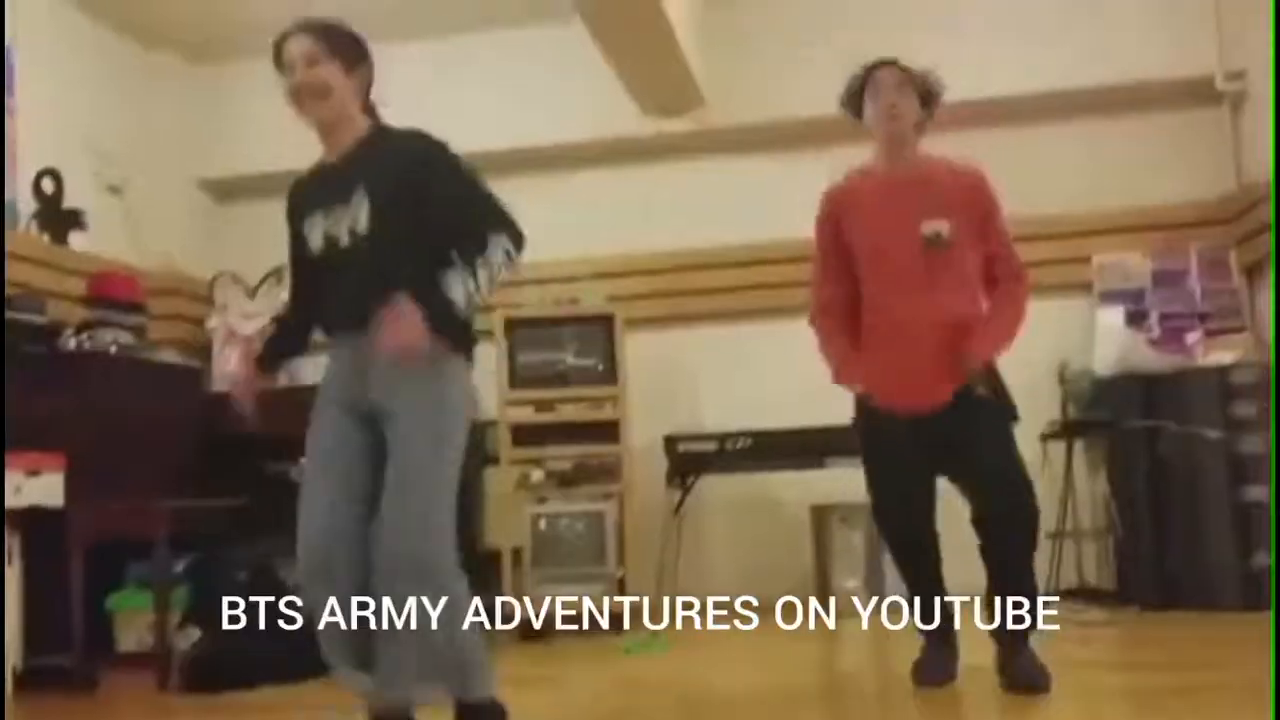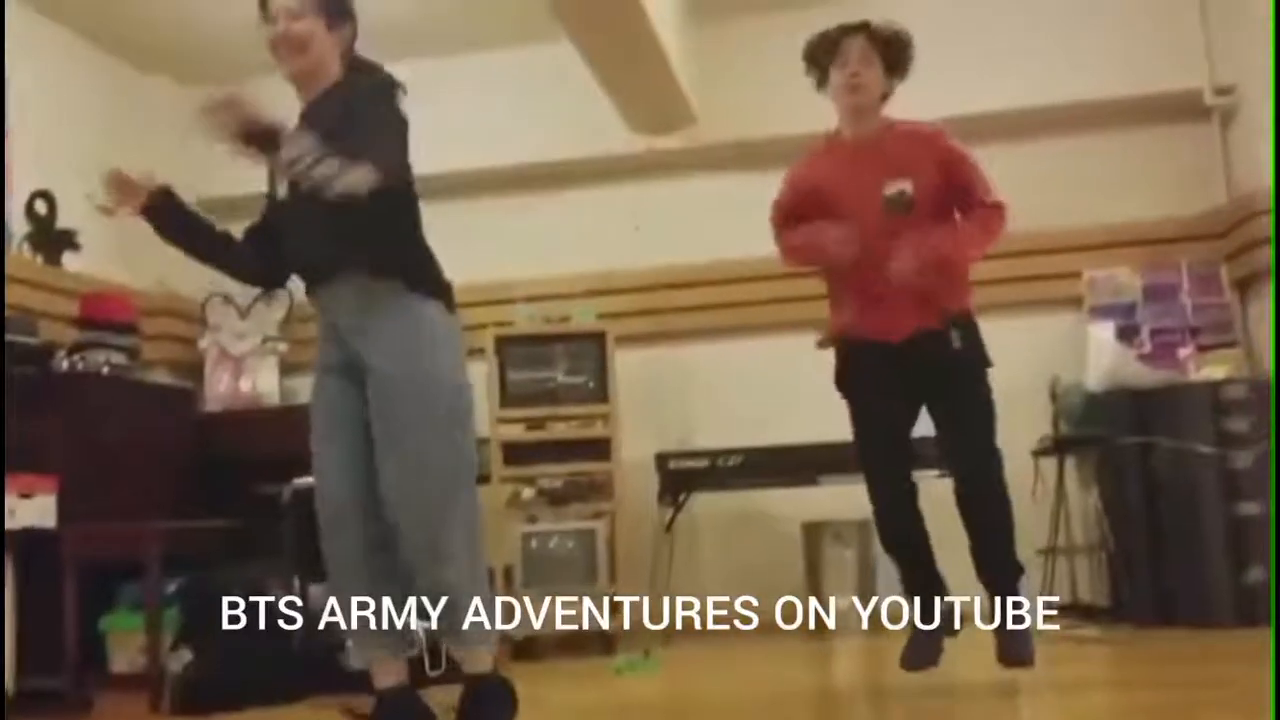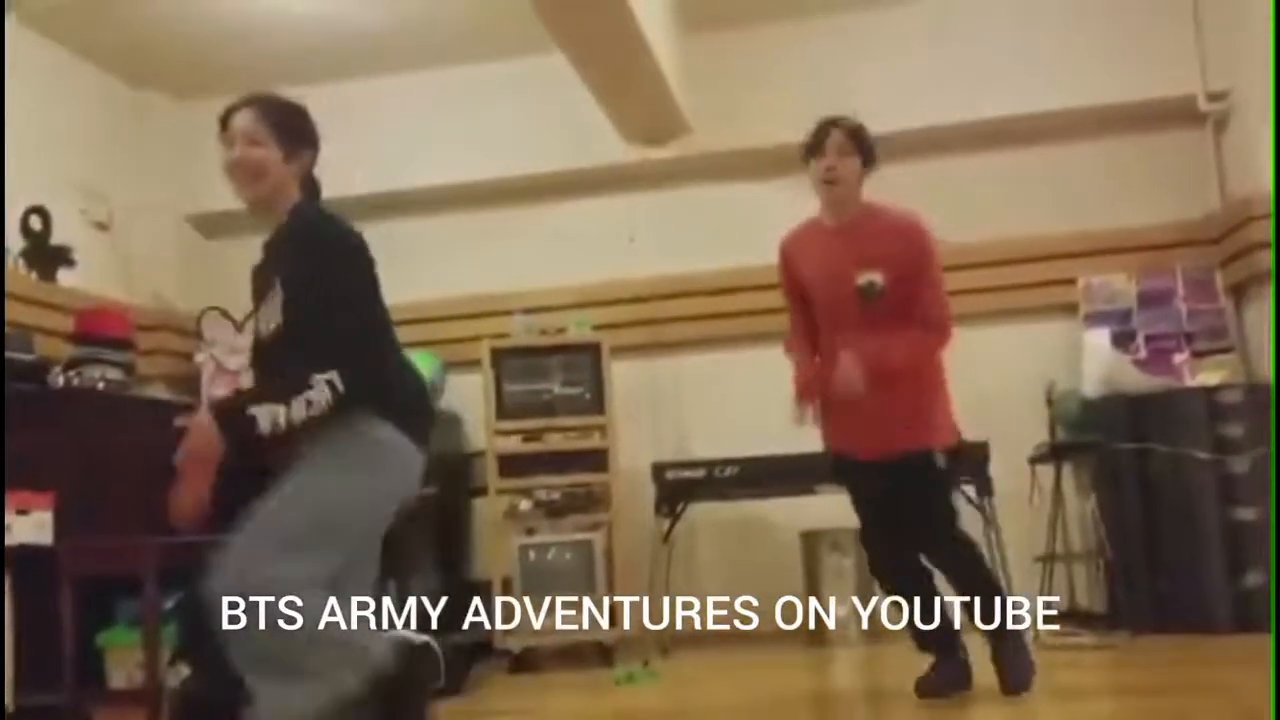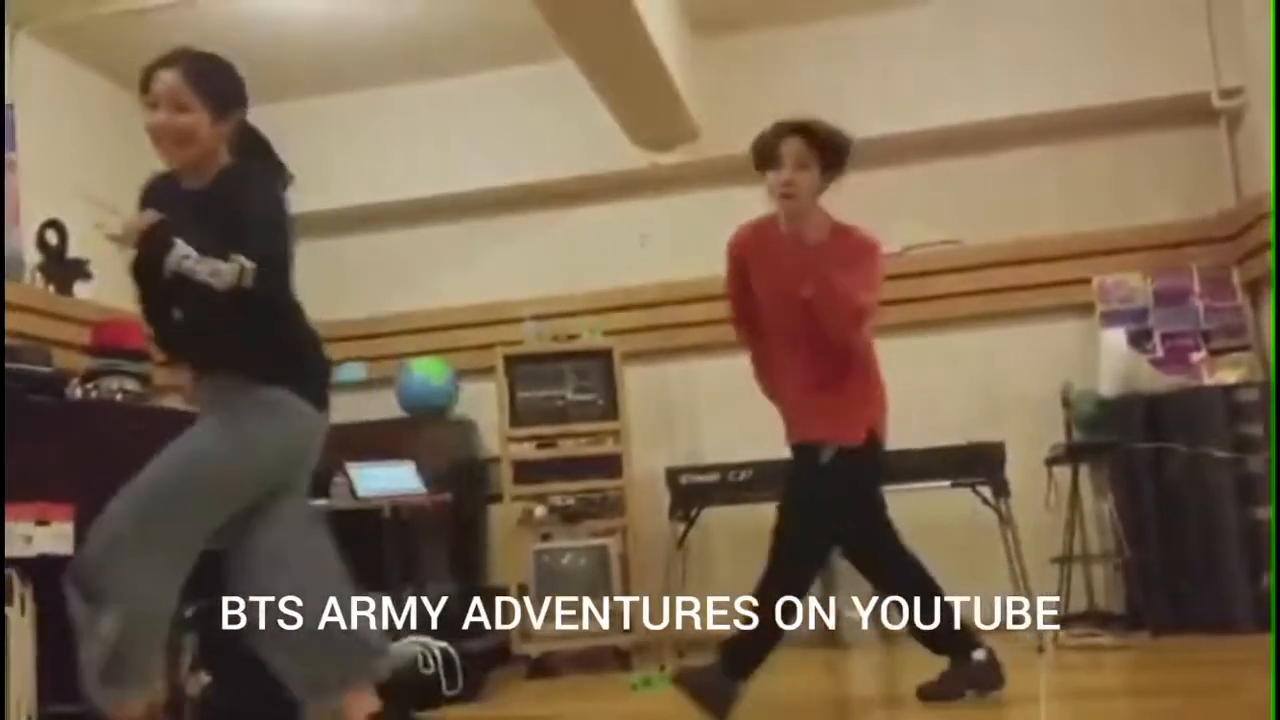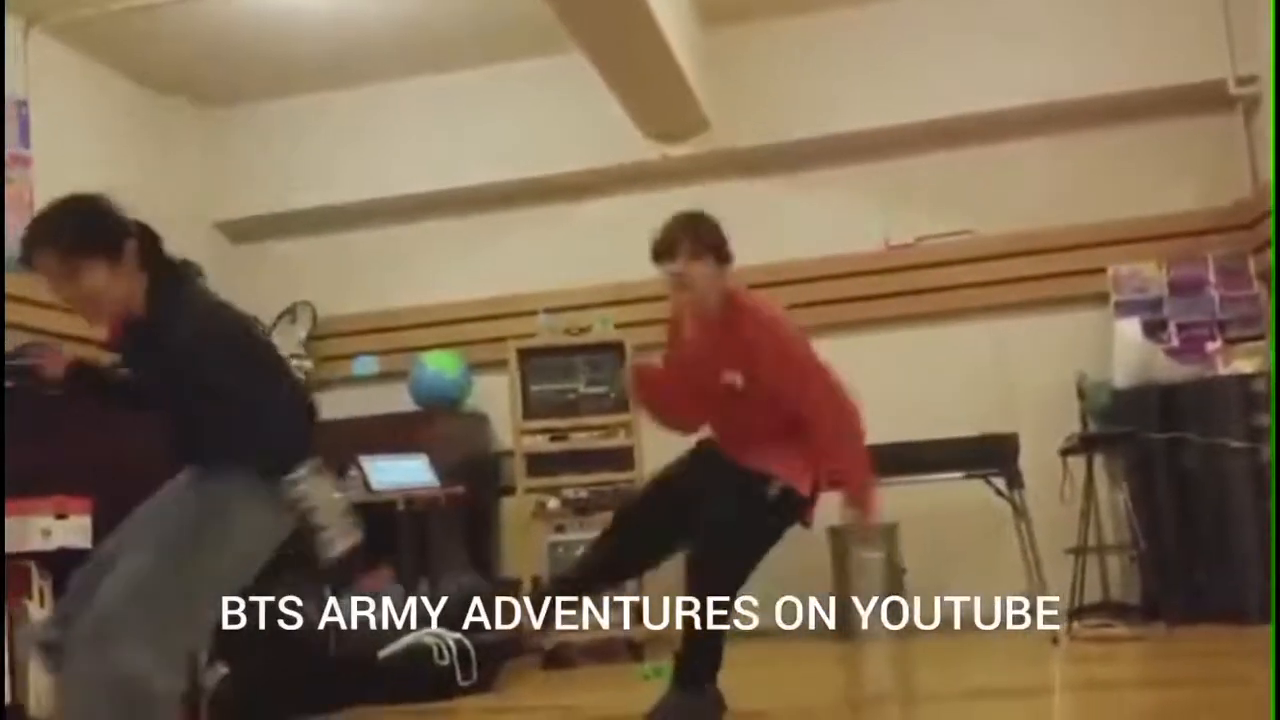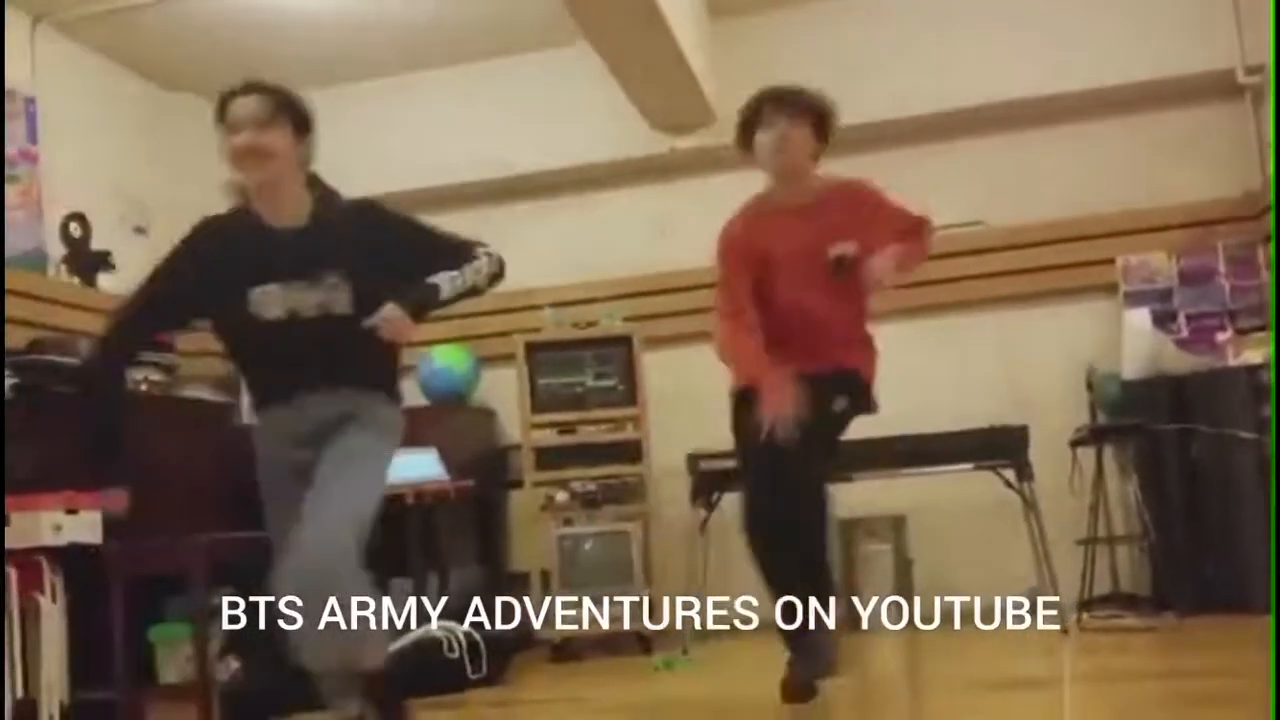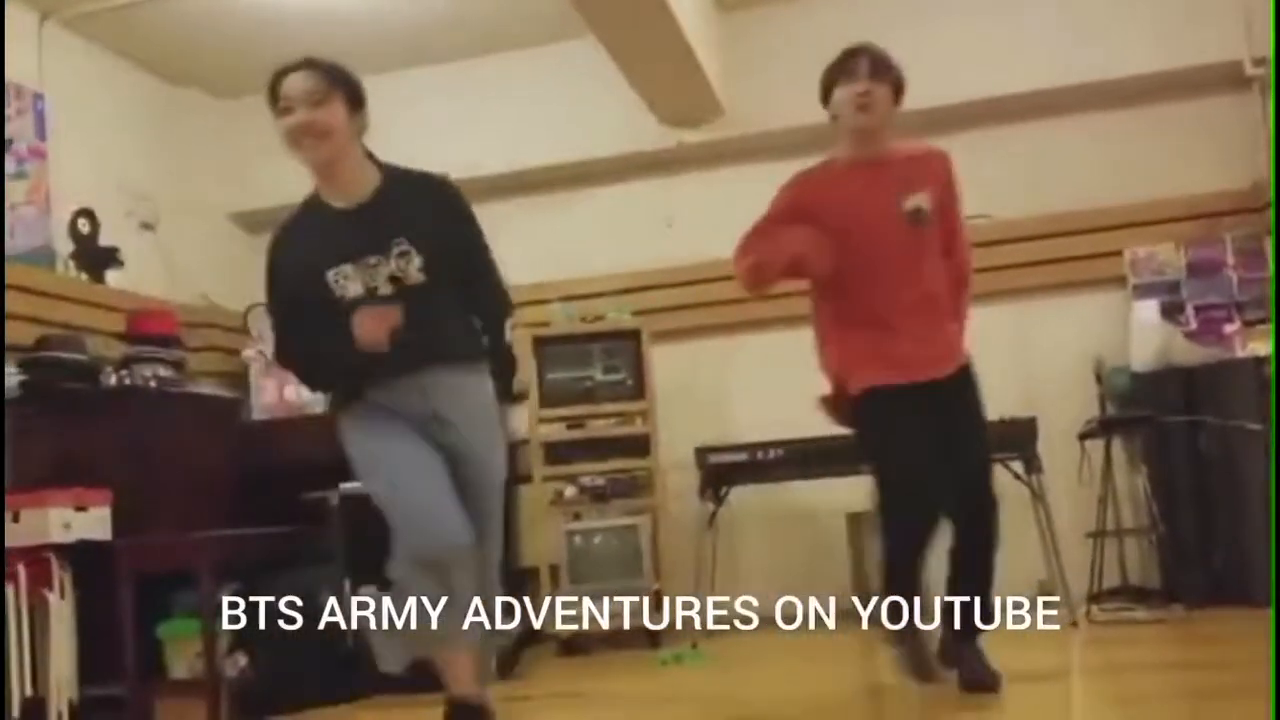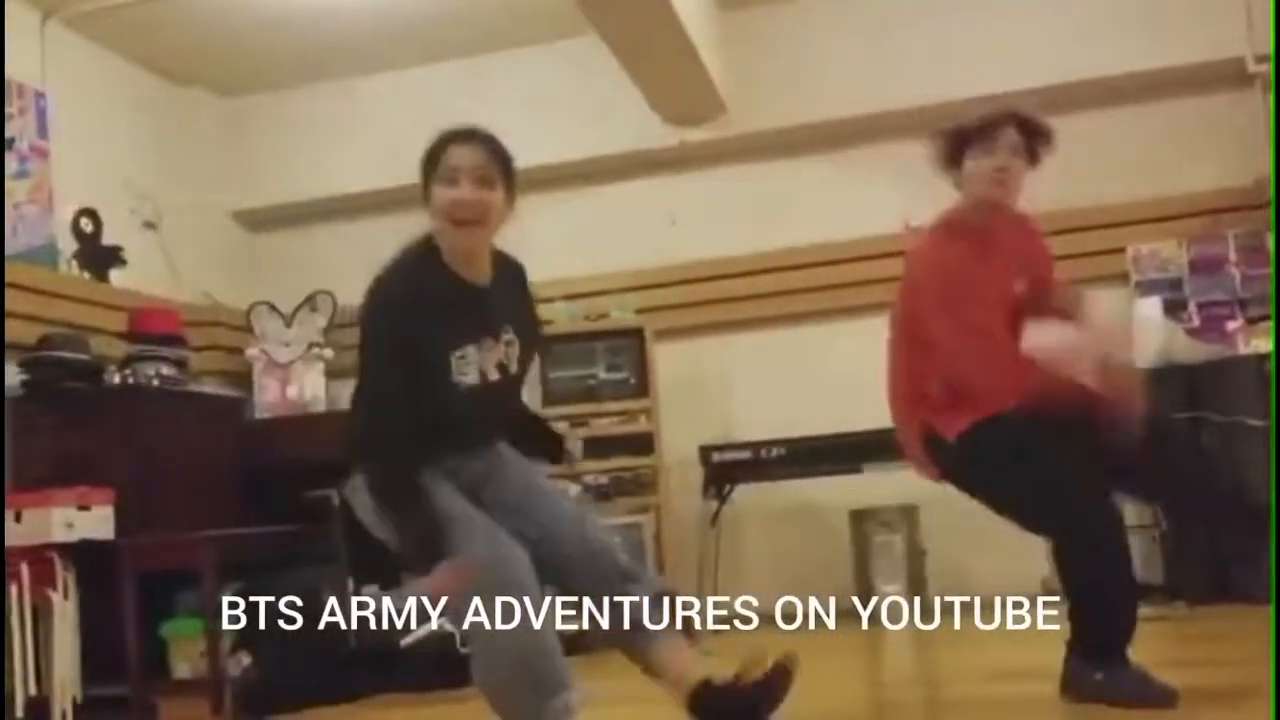
dt=0.3s
person 1, frame 1
left shoulder: (413, 156)
right shoulder: (305, 193)
left elbow: (503, 239)
left wrist: (436, 309)
right wrist: (262, 363)
left hip: (420, 372)
right hip: (346, 377)
left knee: (415, 553)
right knee: (325, 557)
person 1, frame 2
left shoulder: (366, 105)
right shoulder: (300, 136)
left elbow: (368, 178)
right elbow: (263, 265)
left wrist: (261, 130)
right wrist: (159, 205)
left hip: (401, 316)
right hip: (339, 329)
left knee: (427, 511)
right knee: (347, 521)
person 1, frame 3
left shoulder: (325, 242)
right shoulder: (272, 263)
left elbow: (344, 371)
right elbow: (279, 374)
left wrist: (229, 426)
right wrist: (213, 440)
left hip: (369, 436)
right hip: (320, 445)
left knee: (241, 585)
right knee: (314, 632)
person 1, frame 4
left shoulder: (249, 194)
right shoulder: (165, 194)
left elbow: (250, 277)
left wrist: (162, 243)
left hip: (273, 401)
right hip: (240, 397)
left knee: (121, 546)
right knee: (274, 578)
person 1, frame 5
left shoulder: (196, 329)
right shoulder: (142, 321)
left elbow: (295, 432)
right wrist: (73, 376)
left hip: (261, 484)
right hip: (216, 476)
left knee: (132, 632)
right knee: (89, 613)
person 1, frame 6
left shoulder: (361, 228)
right shoulder: (213, 248)
left elbow: (485, 261)
right elbow: (121, 338)
left wrist: (415, 305)
right wrist: (106, 461)
left hip: (362, 416)
right hip: (279, 426)
left knee: (318, 556)
right knee: (299, 579)
person 1, frame 7
left shoulder: (430, 197)
right shoulder: (295, 243)
left elbow: (488, 292)
right elbow: (294, 353)
left wrist: (502, 379)
right wrist: (348, 338)
left hip: (459, 394)
right hip: (374, 411)
left knee: (476, 561)
right knee: (437, 540)
person 1, frame 8
left shoulder: (509, 280)
right shoulder: (399, 293)
right elbow: (379, 439)
left wrist: (546, 443)
right wrist: (428, 551)
left hip: (481, 458)
right hip: (410, 473)
left knee: (595, 561)
right knee: (501, 576)
person 2, frame 1
left shoulder: (965, 185)
right shoulder: (841, 202)
left elbow: (1009, 279)
right elbow: (828, 303)
left wrist: (985, 346)
right wrist: (852, 372)
left hip: (966, 384)
right hip: (886, 396)
left knee: (1010, 507)
right knee: (905, 528)
left ankle: (1016, 643)
right ankle: (937, 638)
person 2, frame 2
left shoulder: (929, 144)
right shoulder: (812, 167)
left elbow: (988, 212)
right elbow: (786, 234)
left wrist: (926, 253)
right wrist: (825, 241)
left hip: (940, 323)
right hip: (864, 338)
left knee: (977, 468)
right knee: (885, 479)
right ankle: (930, 611)
person 2, frame 3
left shoulder: (904, 234)
right shoulder: (795, 248)
left elbow: (933, 328)
left wrist: (868, 360)
right wrist: (807, 379)
left hip: (914, 419)
right hip: (849, 428)
left knee: (940, 538)
right knee: (888, 552)
left ankle: (1006, 639)
right ankle: (946, 654)
person 2, frame 4
left shoulder: (853, 246)
right shoulder: (747, 245)
left elbow: (851, 326)
left wrist: (821, 255)
right wrist: (777, 385)
left hip: (847, 419)
right hip: (806, 419)
left knee: (797, 540)
right knee: (877, 554)
right ankle: (968, 652)
person 2, frame 5
left shoulder: (764, 329)
right shoulder: (681, 329)
left elbow: (833, 412)
right elbow: (684, 416)
left wrist: (855, 489)
right wrist: (647, 383)
left hip: (783, 464)
right hip: (726, 455)
left knee: (714, 563)
right knee: (634, 531)
right ankle: (563, 597)
person 2, frame 6
left shoulder: (856, 199)
right shoulder: (744, 229)
left elbow: (915, 231)
right elbow: (735, 325)
left wrist: (893, 257)
right wrist: (768, 383)
left hip: (838, 369)
right hip: (769, 380)
left knee: (793, 479)
right knee: (766, 514)
left ankle: (816, 625)
right ankle: (805, 647)
person 2, frame 7
left shoulder: (932, 166)
right shoulder: (811, 189)
right elbow: (750, 266)
left wrist: (951, 321)
right wrist: (791, 249)
left hip: (942, 363)
right hip: (872, 374)
left knee: (975, 505)
right knee: (913, 505)
left ankle: (962, 637)
right ankle: (903, 615)
person 2, frame 8
left shoulder: (1018, 230)
right shoulder: (942, 254)
left elbow: (1040, 289)
right elbow: (981, 365)
left wrist: (1071, 310)
right wrist: (1092, 389)
left hip: (1012, 393)
right hip: (956, 422)
left knee: (1130, 441)
right knee: (1086, 515)
right ankle: (1096, 664)
